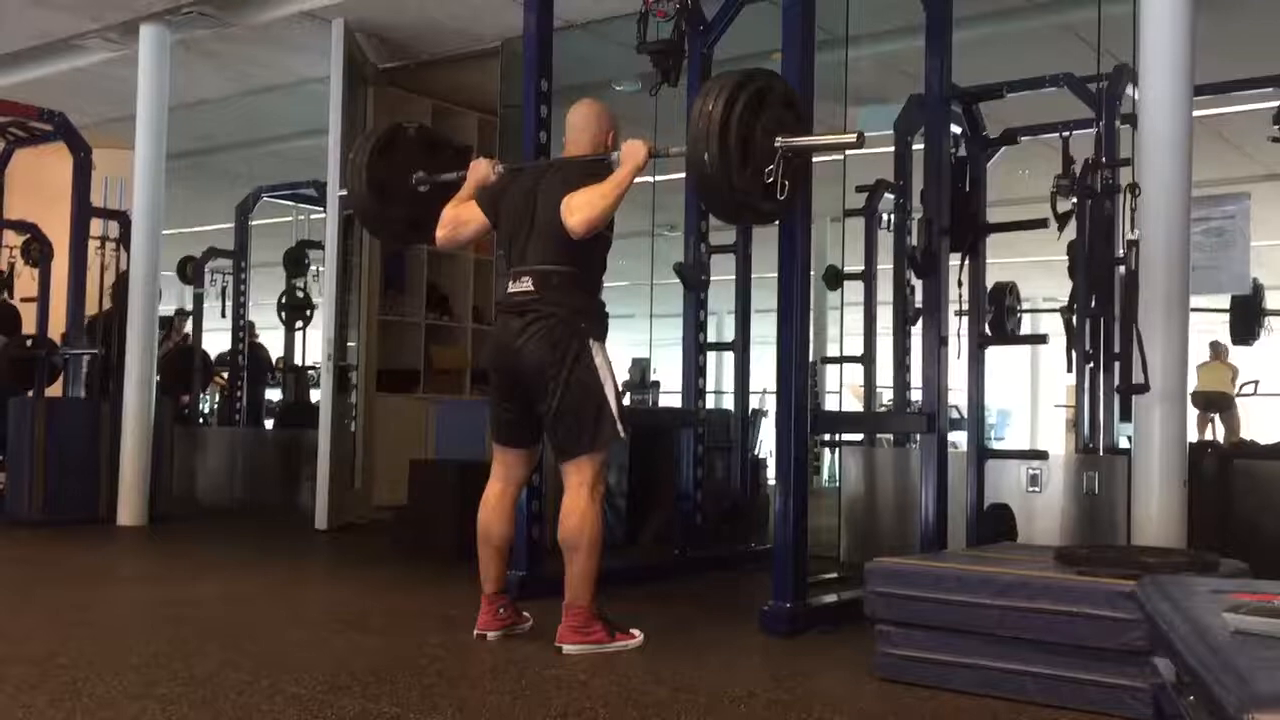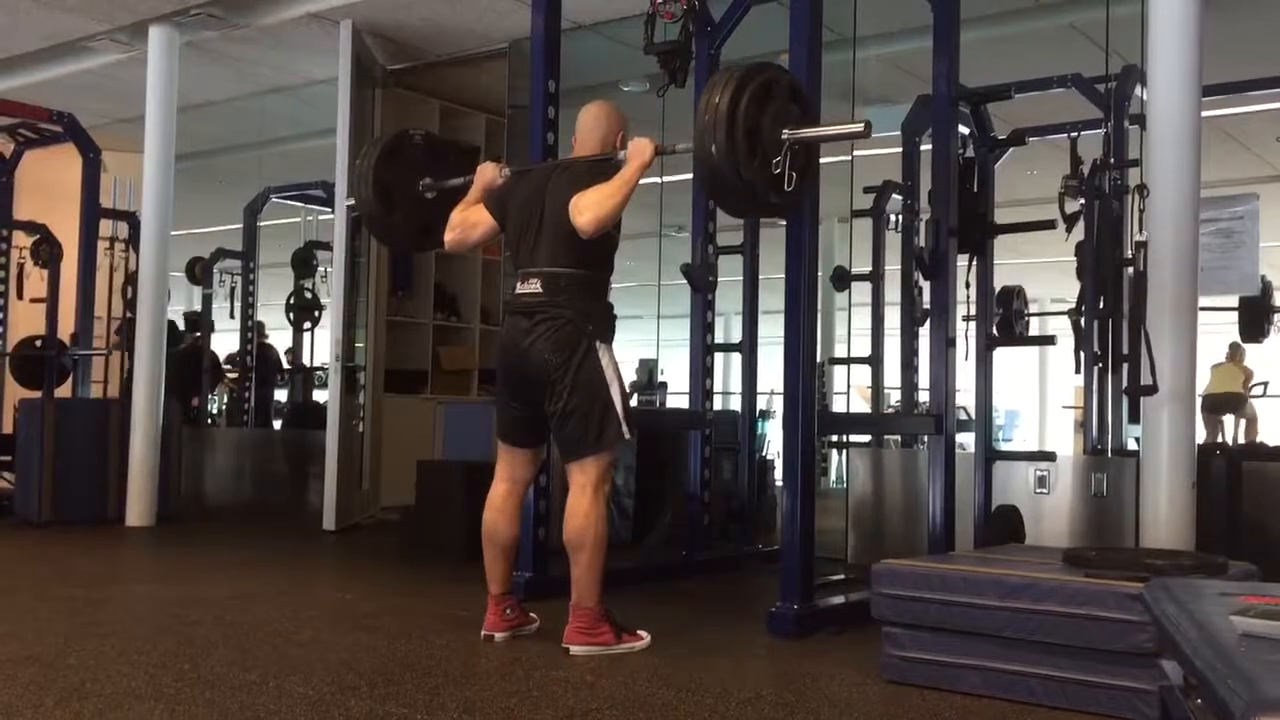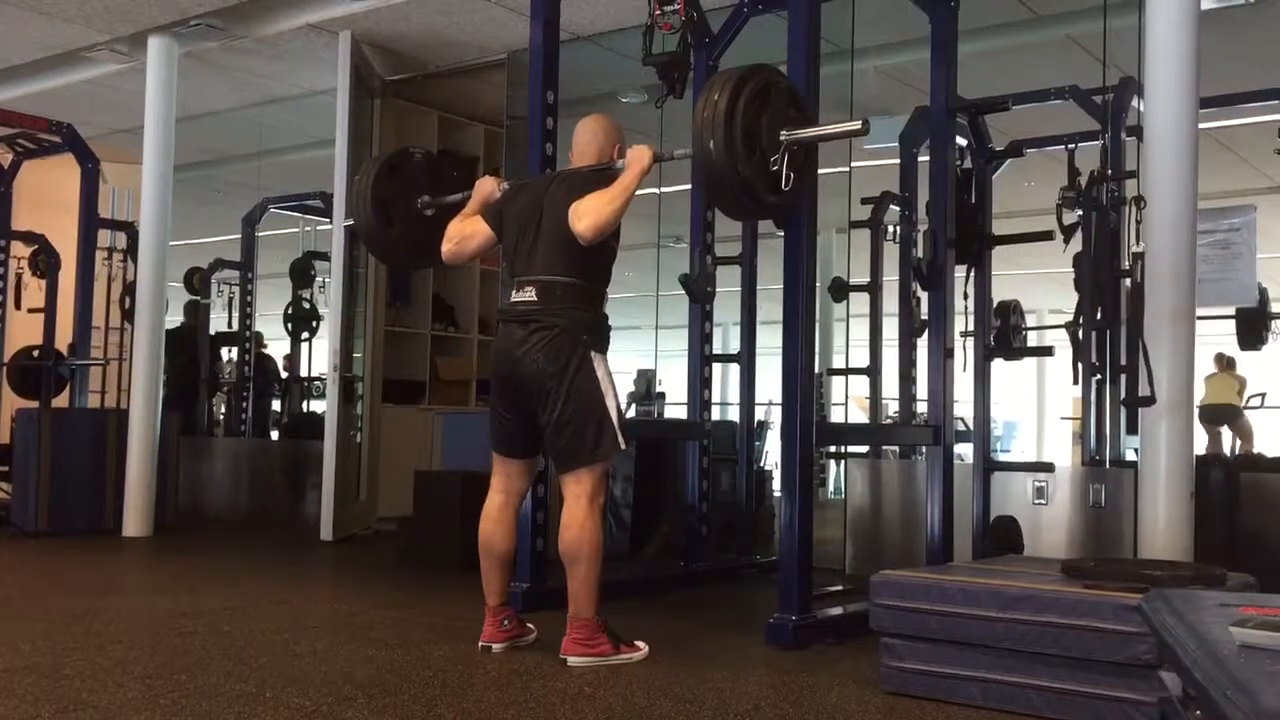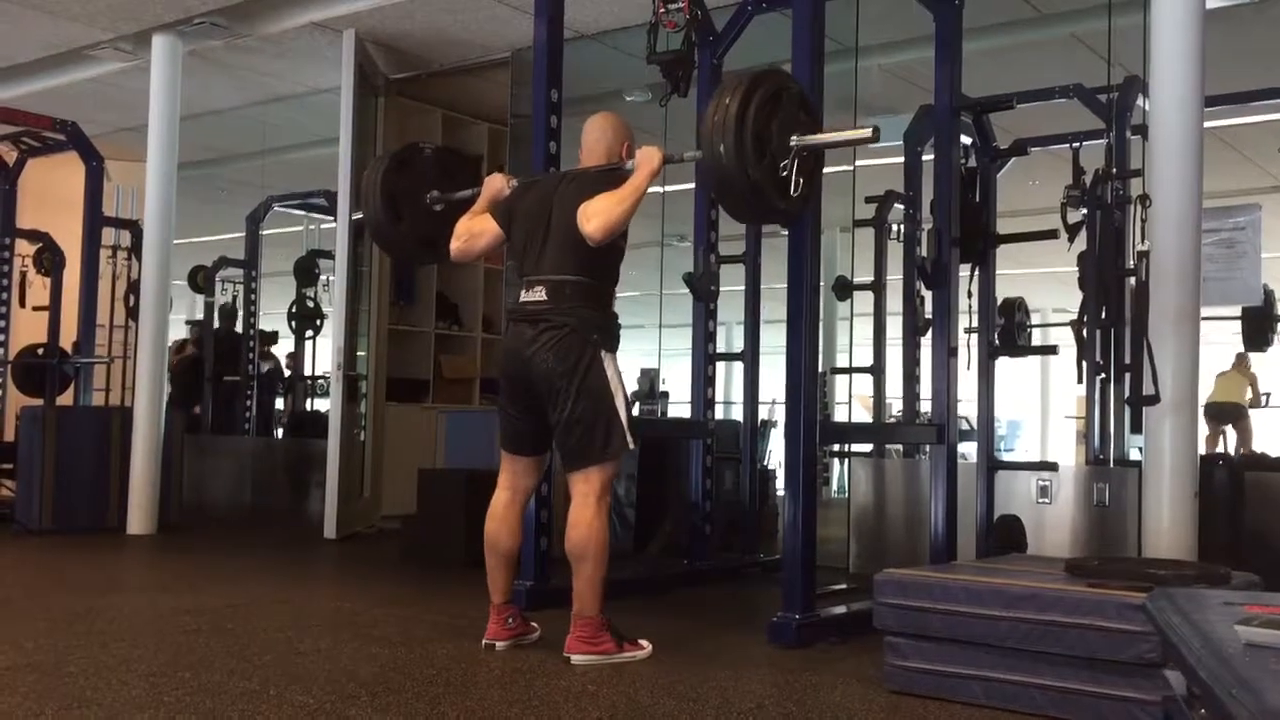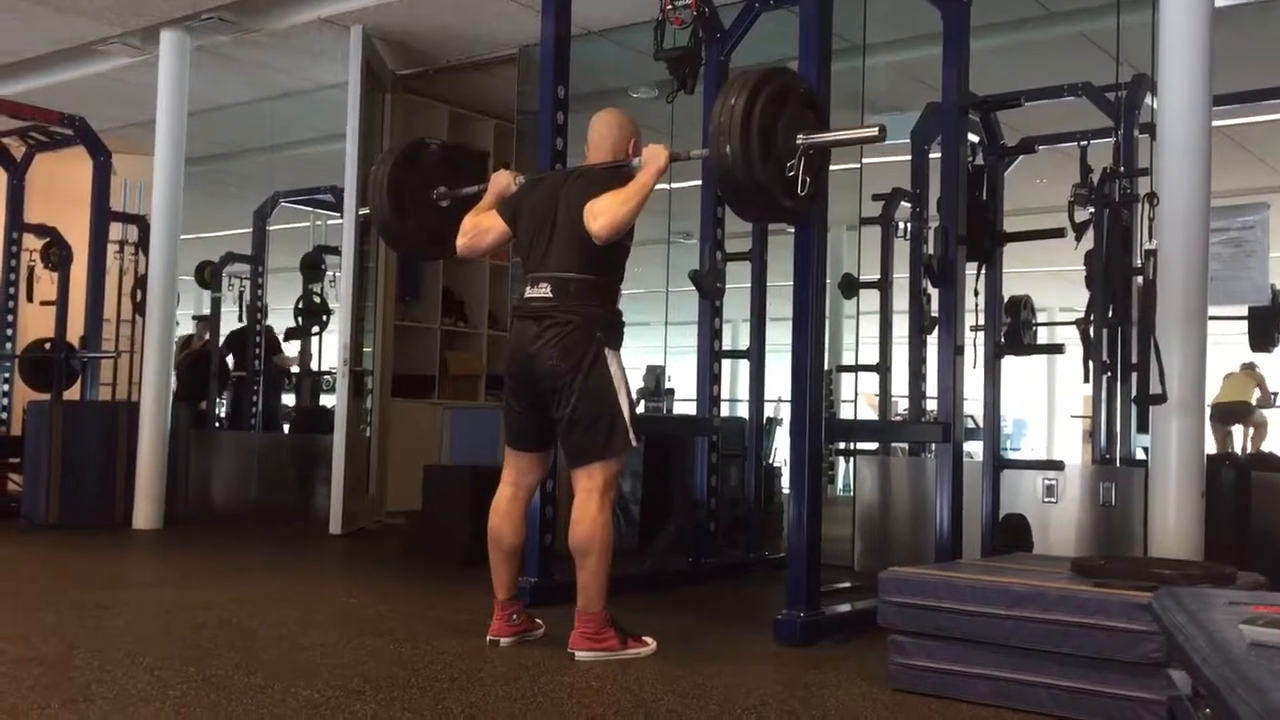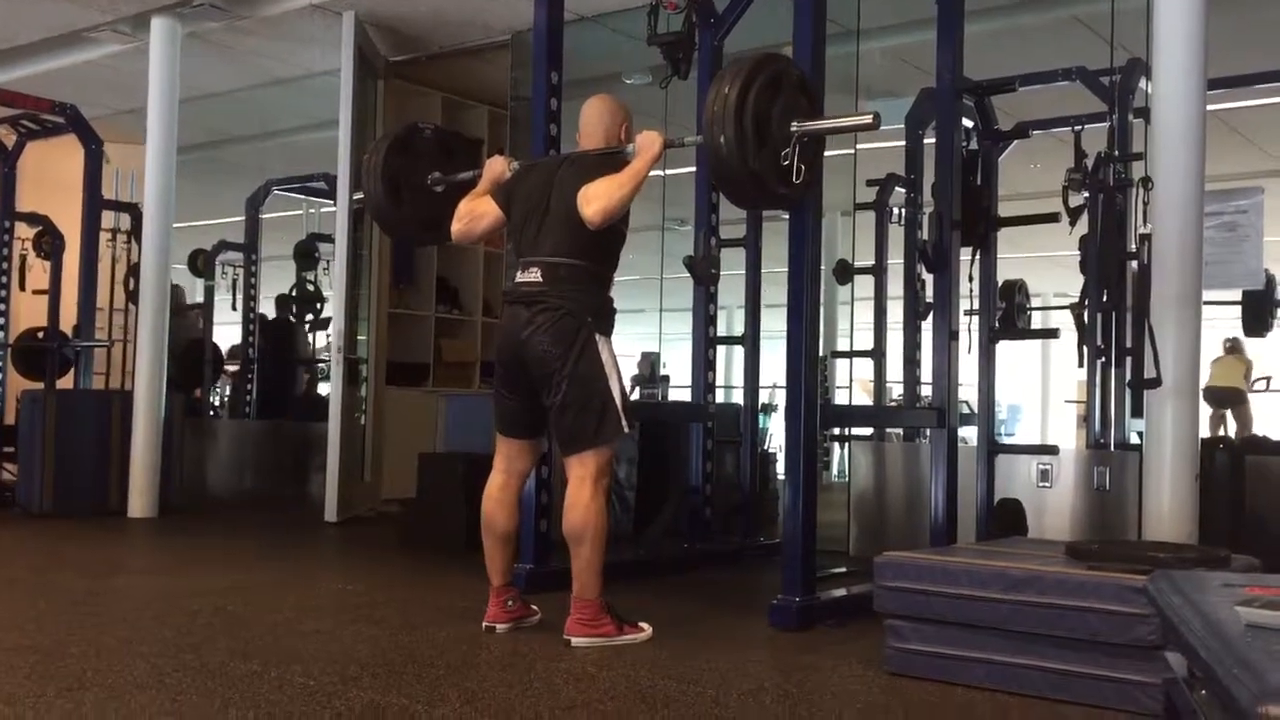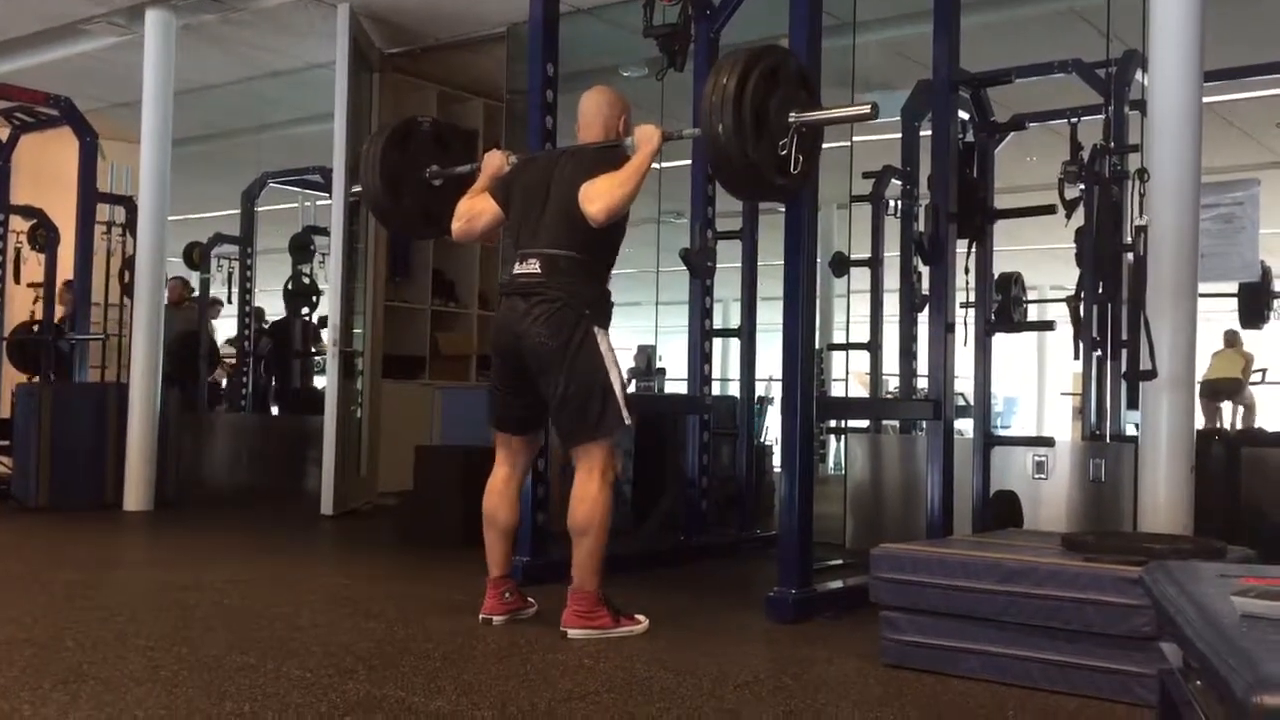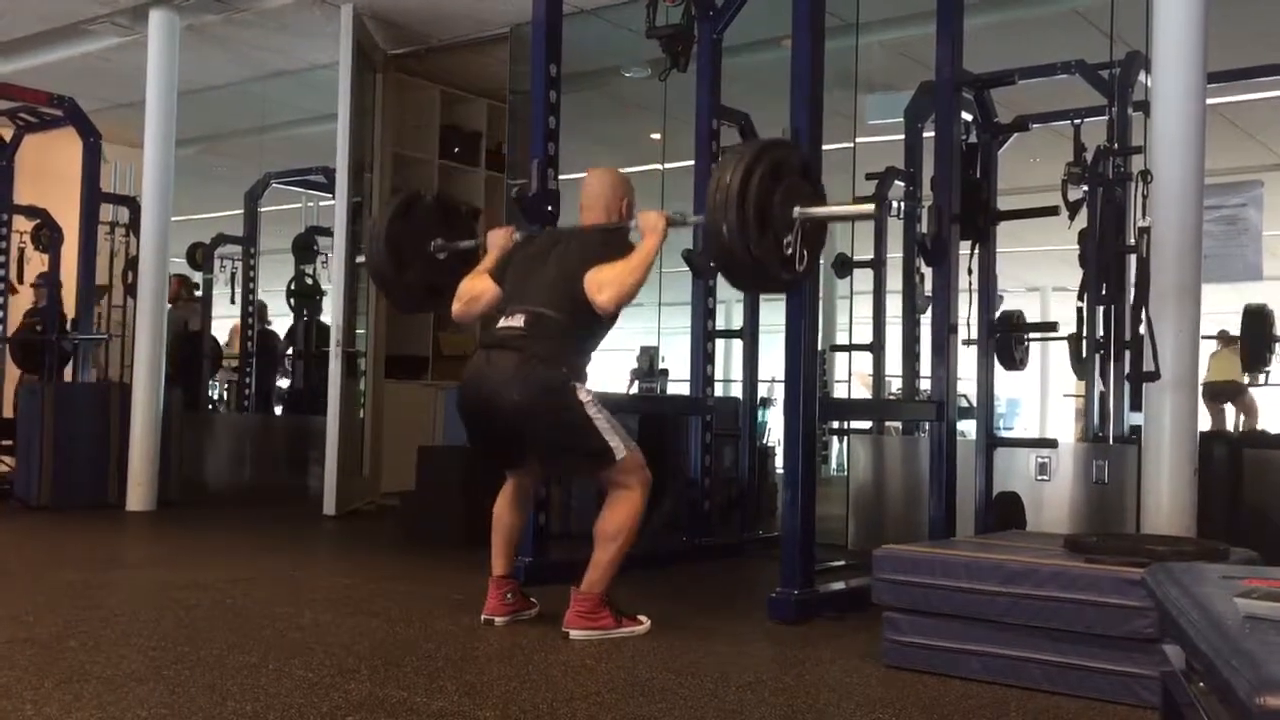
dt=0.5s
person 1, frame 1
left shoulder: (513, 181)
right shoulder: (594, 172)
left elbow: (447, 232)
right elbow: (578, 220)
left wrist: (473, 182)
right wrist: (629, 166)
left hip: (509, 334)
right hip: (563, 335)
left knee: (506, 474)
right knee: (584, 478)
left ankle: (493, 608)
right ankle: (580, 622)
person 1, frame 2
left shoulder: (522, 182)
right shoulder: (602, 172)
left elbow: (456, 235)
right elbow: (587, 218)
left wrist: (481, 186)
right wrist: (636, 165)
left hip: (517, 333)
right hip: (571, 335)
left knee: (511, 474)
right knee: (590, 478)
left ankle: (500, 610)
right ankle: (587, 623)
person 1, frame 3
left shoulder: (520, 193)
right shoulder: (602, 183)
left elbow: (453, 247)
right elbow: (586, 225)
left wrist: (479, 200)
right wrist: (635, 171)
left hip: (511, 342)
right hip: (565, 344)
left knee: (505, 485)
right knee: (584, 488)
left ankle: (497, 620)
right ankle: (584, 634)
person 1, frame 4
left shoulder: (528, 192)
right shoulder: (611, 181)
left elbow: (461, 245)
right elbow: (595, 226)
left wrist: (488, 197)
right wrist: (645, 173)
left hip: (520, 340)
right hip: (575, 343)
left knee: (512, 483)
right knee: (592, 486)
left ankle: (502, 619)
right ankle: (588, 633)
person 1, frame 5
left shoulder: (535, 188)
right shoulder: (617, 180)
left elbow: (467, 242)
right elbow: (601, 225)
left wrist: (495, 193)
right wrist: (652, 170)
left hip: (526, 336)
right hip: (579, 339)
left knee: (516, 478)
right knee: (595, 483)
left ankle: (506, 614)
right ankle: (592, 629)
person 1, frame 6
left shoulder: (529, 175)
right shoulder: (611, 166)
left elbow: (462, 227)
right elbow: (595, 210)
left wrist: (490, 179)
right wrist: (646, 158)
left hip: (516, 323)
right hip: (569, 326)
left knee: (509, 466)
right knee: (589, 470)
left ankle: (502, 600)
right ankle: (588, 614)
person 1, frame 7
left shoulder: (529, 167)
right shoulder: (611, 159)
left elbow: (463, 225)
right elbow: (598, 207)
left wrist: (488, 174)
right wrist: (646, 150)
left hip: (512, 317)
right hip: (566, 319)
left knee: (509, 463)
right knee: (595, 465)
left ankle: (499, 592)
right ankle: (585, 607)
person 1, frame 8
left shoulder: (531, 245)
right shoulder: (610, 242)
left elbow: (462, 307)
right elbow: (605, 296)
left wrist: (494, 252)
right wrist: (652, 239)
left hip: (479, 379)
right hip: (537, 381)
left knee: (522, 474)
right knee: (631, 478)
left ankle: (502, 593)
right ankle: (588, 608)
